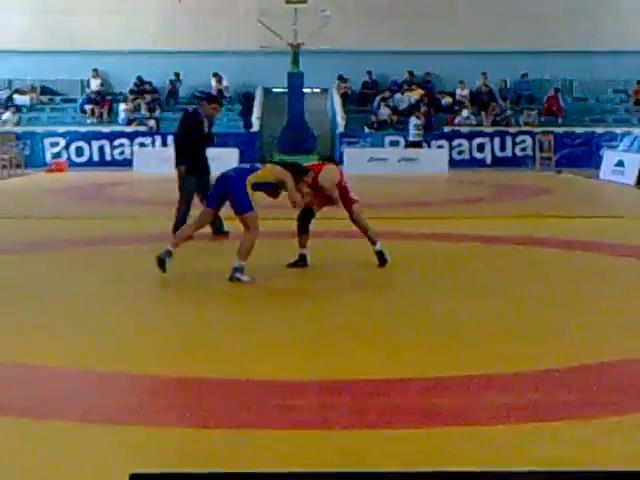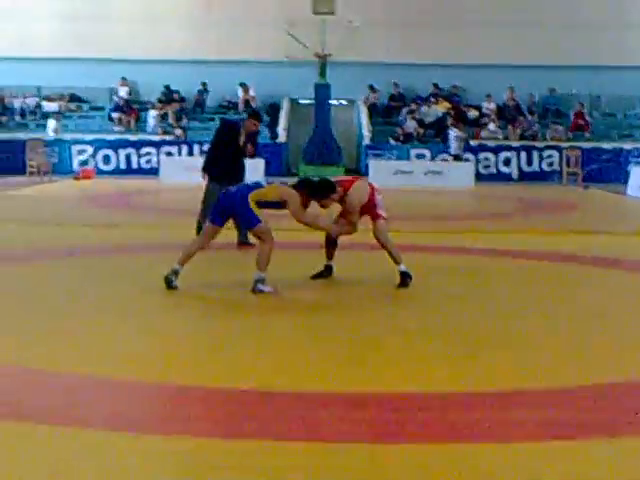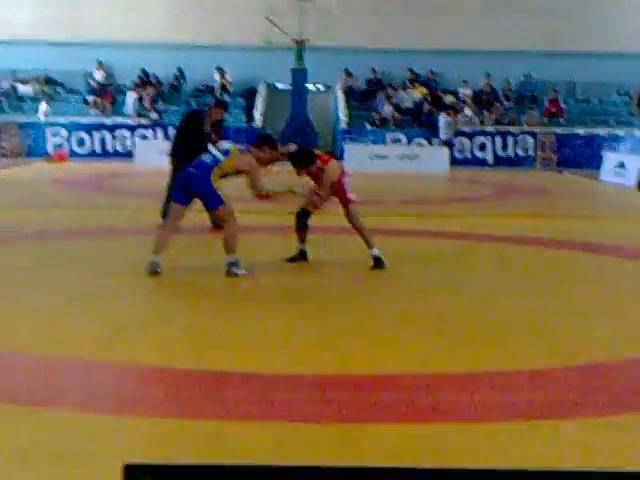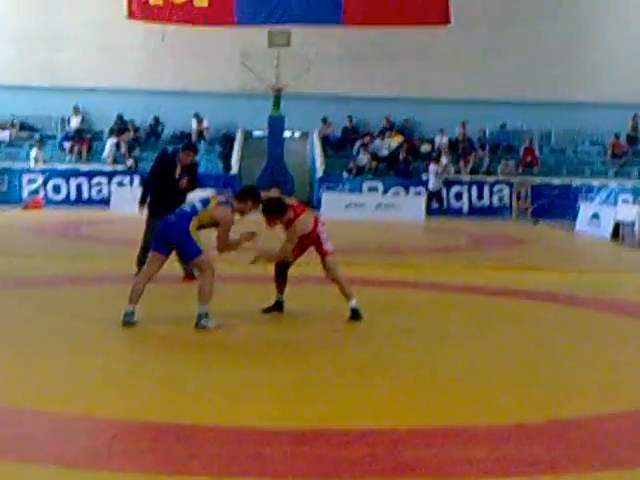
dt=0.4s
person 1, frame 1
left shoulder: (272, 170)
right shoulder: (286, 175)
left elbow: (274, 194)
right elbow: (297, 201)
left hip: (225, 178)
right hip: (239, 184)
left knee: (200, 222)
right knee: (252, 228)
left ankle: (168, 252)
right ankle: (237, 270)
person 1, frame 2
left shoulder: (283, 190)
right shoulder: (292, 195)
left elbow: (301, 212)
right elbow: (302, 217)
right wrist: (330, 228)
left hip: (228, 195)
right hip: (242, 201)
left knee: (203, 238)
right knee: (267, 240)
left ankle: (173, 272)
right ankle: (259, 282)
person 1, frame 3
left shoulder: (238, 150)
right shoulder: (250, 162)
right elbow: (260, 193)
right wrist: (271, 194)
left hip: (188, 174)
right hip: (203, 180)
left knee: (171, 223)
right knee: (229, 220)
left ankle: (154, 263)
right ankle: (232, 265)
person 1, frame 4
left shoulder: (224, 199)
right shoulder: (227, 214)
right elbow: (221, 247)
right wrist: (242, 240)
left hip: (167, 223)
right hip: (182, 229)
left knee: (148, 270)
right knee: (207, 271)
left ankle: (129, 313)
right ankle: (202, 317)
person 2, frame 1
left shoulder: (208, 120)
right shoulder: (189, 116)
right elbow: (179, 140)
left wrist: (210, 138)
right wrist: (180, 163)
left hip: (200, 164)
right hip: (187, 165)
left knee: (208, 196)
right knee: (186, 197)
left ankle: (217, 227)
right ankle: (179, 229)
person 2, frame 2
left shoulder: (253, 133)
right shoulder: (228, 126)
right elbow: (214, 146)
right wrist: (206, 168)
left hip: (235, 174)
right hip: (217, 172)
right knee: (209, 204)
left ankle: (243, 238)
right ankle: (201, 235)
person 2, frame 3
left shoulder: (218, 121)
right shoulder: (193, 115)
right elbow: (180, 135)
right wrist: (174, 155)
right hip: (182, 158)
right knee: (173, 189)
left ankle: (215, 221)
right ankle: (167, 219)
person 2, frame 4
left shoulder: (192, 166)
right shoulder: (164, 158)
left elbow: (193, 185)
right elbow: (150, 179)
left wrist: (187, 184)
right wrist: (143, 199)
left hip: (177, 208)
right hip: (157, 206)
right knee: (149, 238)
left ankle: (188, 271)
right ankle: (142, 267)
person 3, frame 1
left shoulder: (323, 181)
left elbow: (336, 200)
left hip: (341, 185)
right hip: (323, 189)
left knee: (357, 218)
right knee: (303, 217)
left ankle: (378, 251)
right ankle: (303, 257)
person 3, frame 2
left shoulder: (351, 199)
left elbow: (353, 228)
left hip: (373, 201)
right hip: (358, 203)
left knee: (380, 237)
right knee: (331, 233)
left ankle: (404, 272)
right ankle: (328, 268)
person 3, frame 3
left shoulder: (327, 174)
right shoulder: (309, 157)
left elbow: (319, 203)
right elbow: (292, 148)
left hip: (339, 185)
right hip: (322, 186)
left knee: (355, 220)
right knee: (301, 215)
left ankle: (376, 256)
right ankle: (302, 252)
person 3, frame 4
left shoulder: (296, 226)
right shoulder: (283, 205)
left elbow: (282, 255)
left wrist: (262, 255)
left hip: (317, 234)
right hip: (303, 234)
left knee: (332, 272)
right knee: (281, 265)
left ankle: (354, 308)
right ankle: (279, 302)
